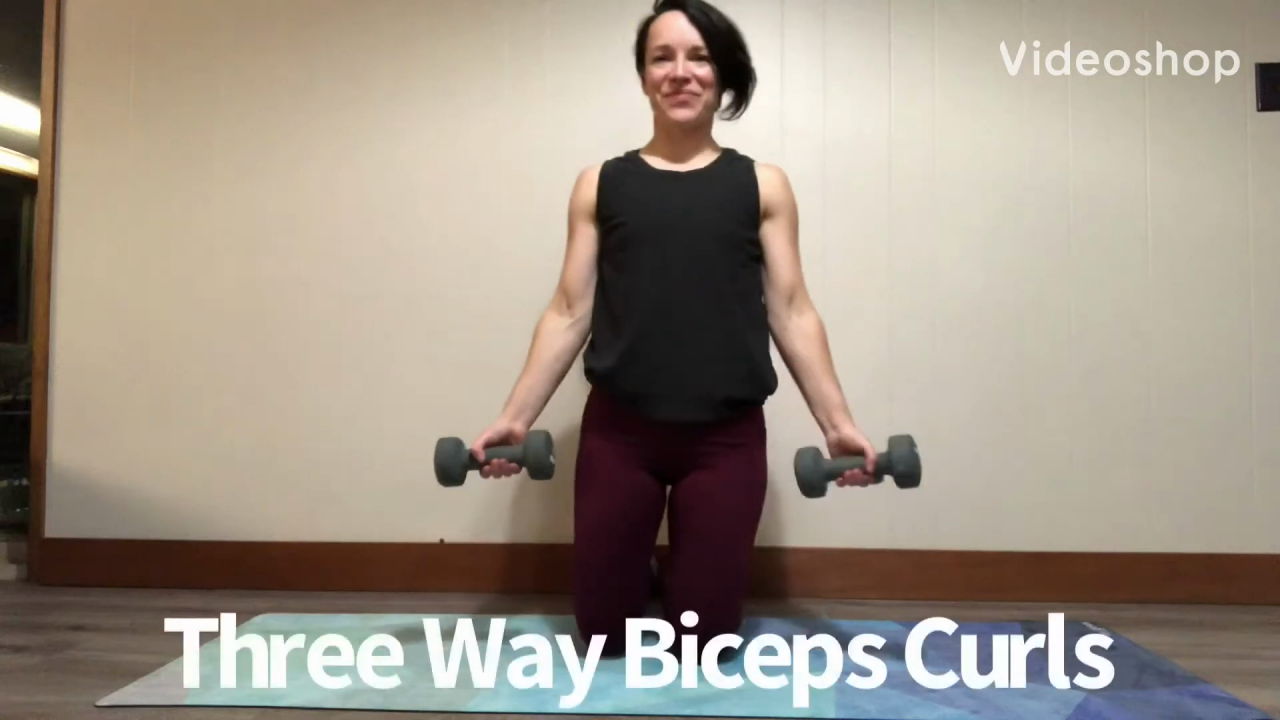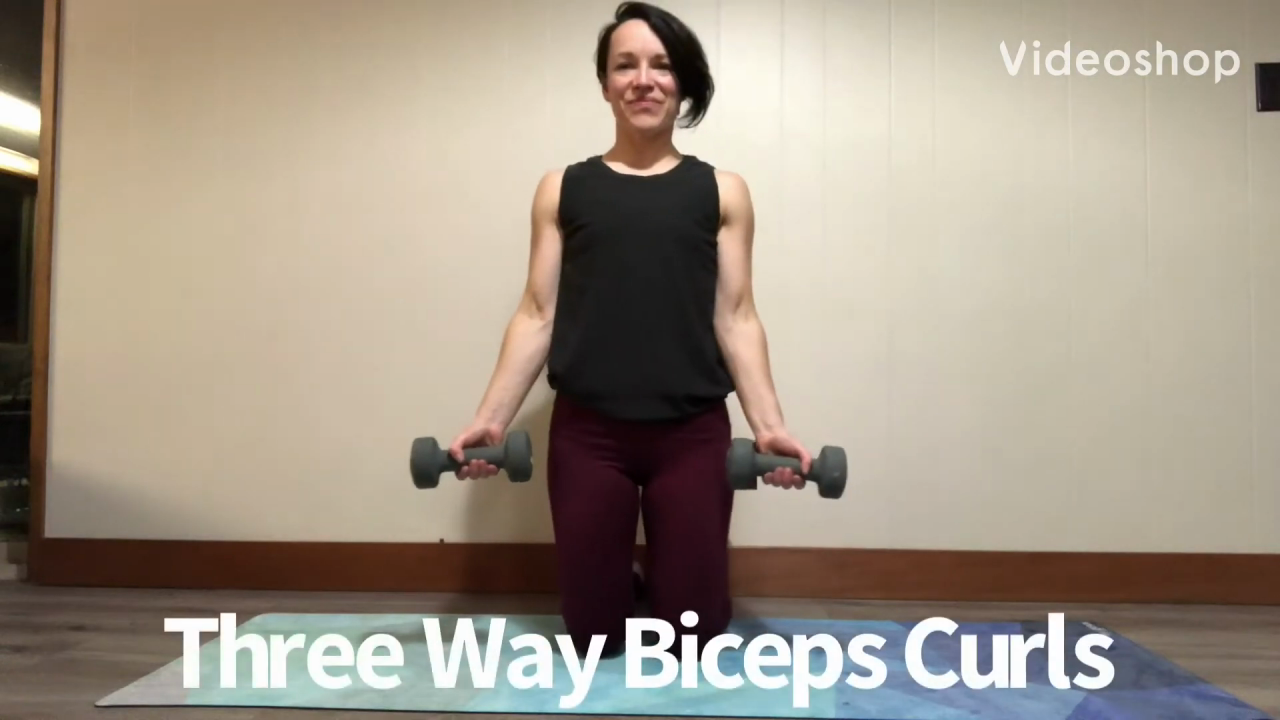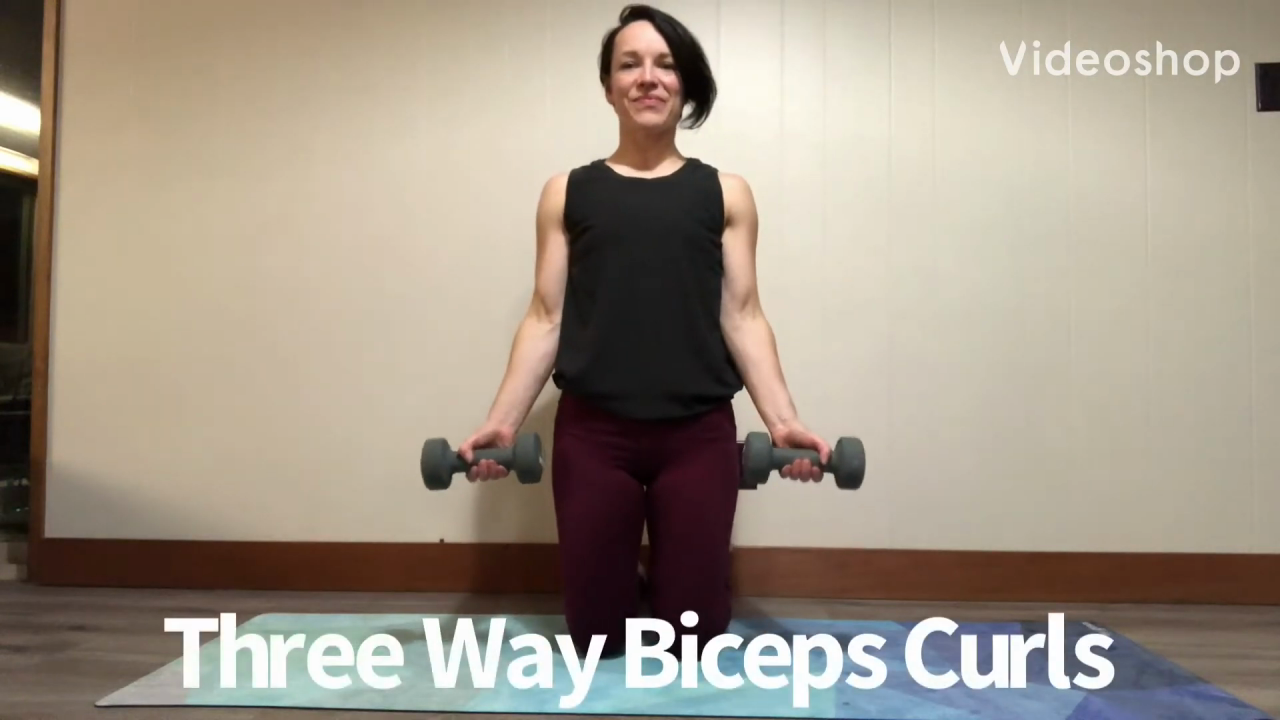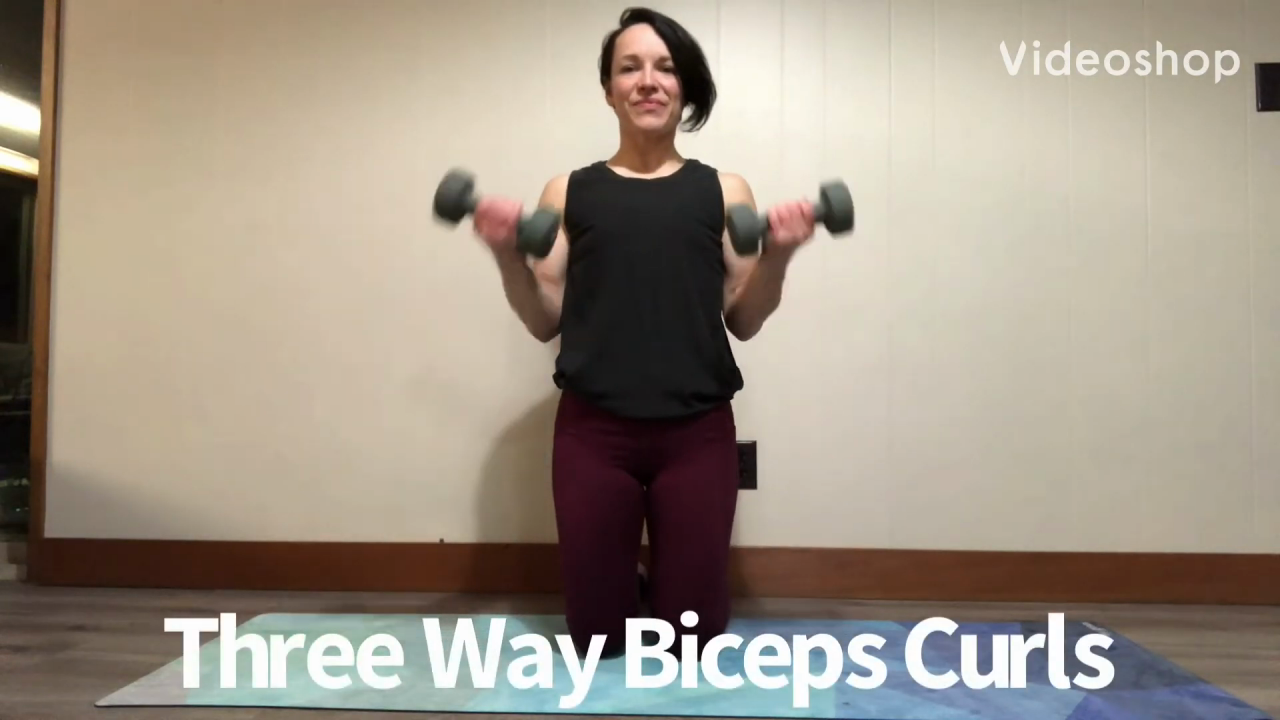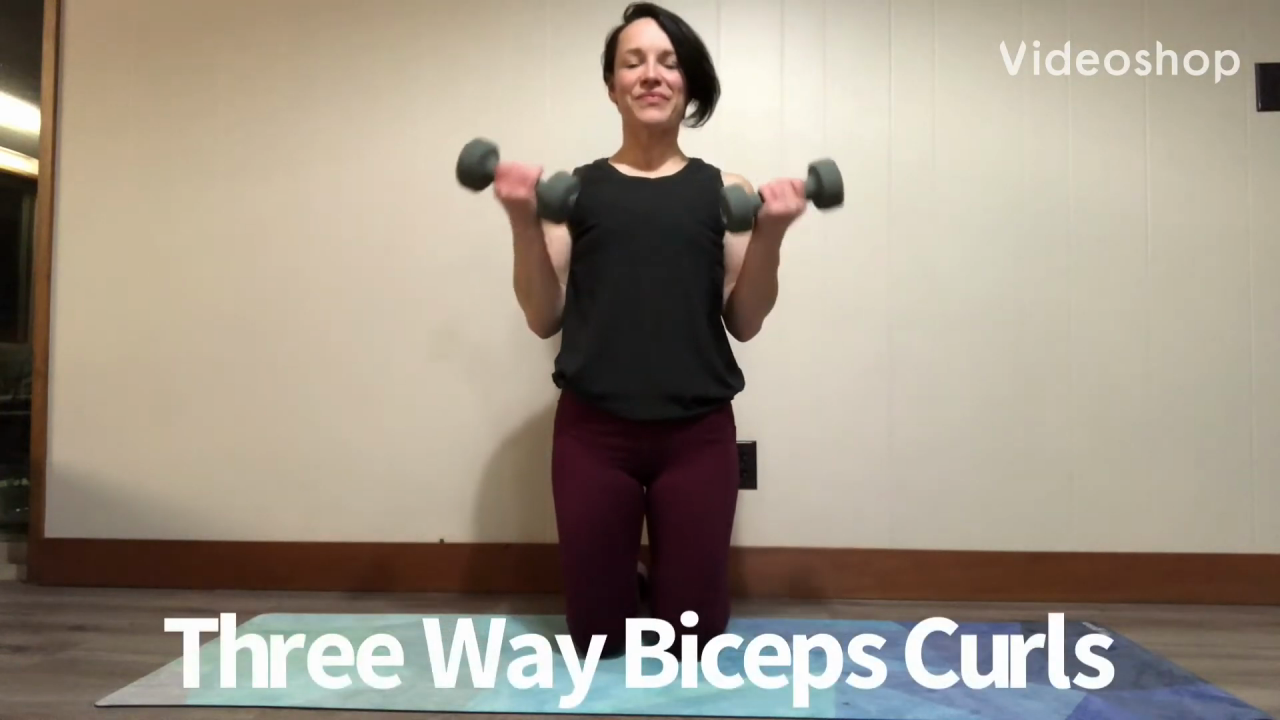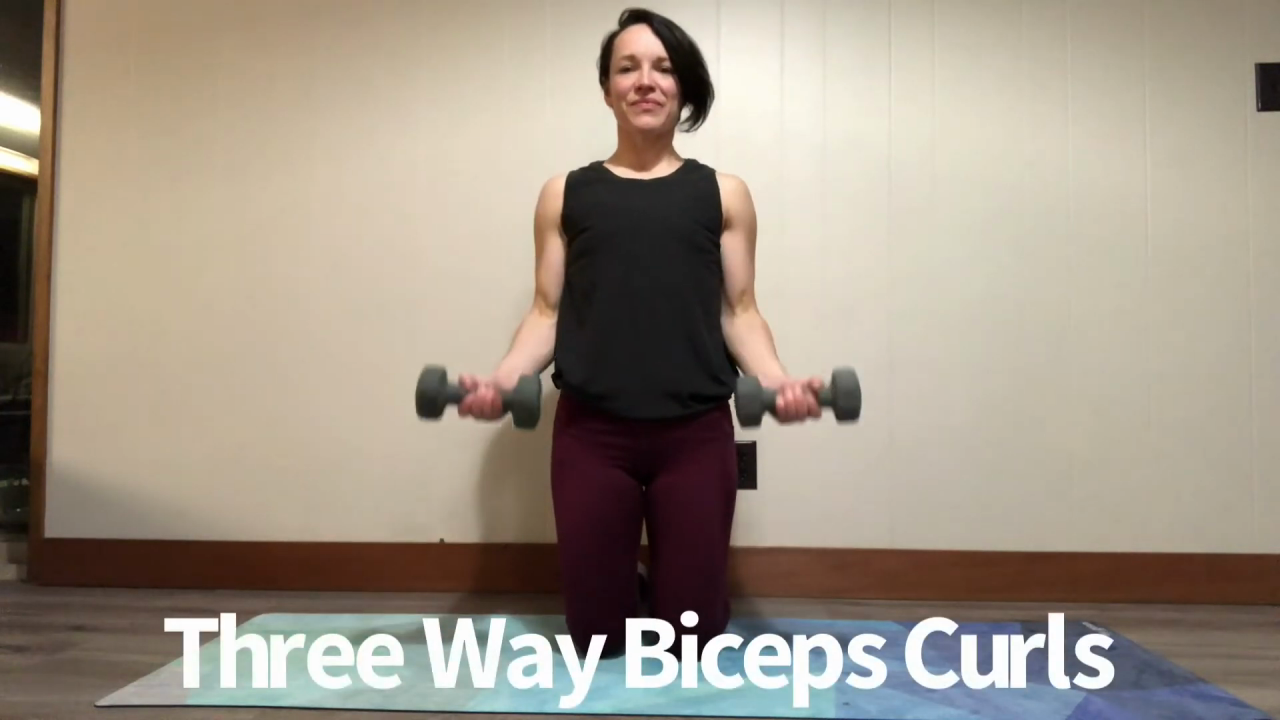
dt=0.7s
person 1, frame 1
left shoulder: (762, 186)
right shoulder: (600, 185)
left elbow: (791, 312)
right elbow: (570, 313)
left wrist: (837, 424)
right wrist: (515, 417)
left hip: (727, 435)
right hip: (618, 430)
left knee: (704, 633)
right knee: (604, 631)
left ankle: (677, 578)
right ankle: (644, 578)
person 1, frame 2
left shoulder: (722, 191)
right shoulder: (562, 189)
left elbow: (736, 317)
right elbow: (537, 314)
left wrist: (768, 426)
right wrist: (490, 419)
left hip: (694, 435)
right hip: (586, 434)
left knee: (692, 631)
right knee: (595, 633)
left ankle: (661, 583)
right ankle: (625, 588)
person 1, frame 3
left shoulder: (725, 193)
right shoulder: (567, 193)
left elbow: (742, 316)
right elbow: (546, 318)
left wrist: (783, 421)
right wrist: (502, 421)
left hip: (699, 434)
right hip: (592, 432)
left knee: (695, 631)
right knee: (596, 633)
left ankle: (663, 584)
right ankle: (627, 584)
person 1, frame 4
left shoulder: (724, 191)
right shoulder: (568, 192)
left elbow: (742, 318)
right elbow: (546, 319)
left wrist: (776, 260)
right wrist: (509, 256)
left hip: (698, 432)
right hip: (592, 430)
left knee: (694, 634)
right knee: (595, 634)
left ankle: (660, 580)
right ankle: (627, 583)
person 1, frame 5
left shoulder: (726, 190)
right shoulder: (570, 189)
left elbow: (744, 323)
right elbow: (545, 318)
left wrist: (769, 240)
right wrist: (523, 226)
left hip: (698, 433)
right hip: (592, 431)
left knee: (694, 634)
right knee: (597, 635)
left ankle: (660, 580)
right ankle: (627, 584)
person 1, frame 6
left shoulder: (724, 193)
right shoulder: (565, 194)
left elbow: (738, 312)
right elbow: (548, 313)
left wrist: (777, 379)
right wrist: (502, 378)
left hip: (697, 434)
right hip: (590, 433)
left knee: (693, 634)
right knee: (596, 634)
left ankle: (661, 584)
right ankle: (628, 587)
